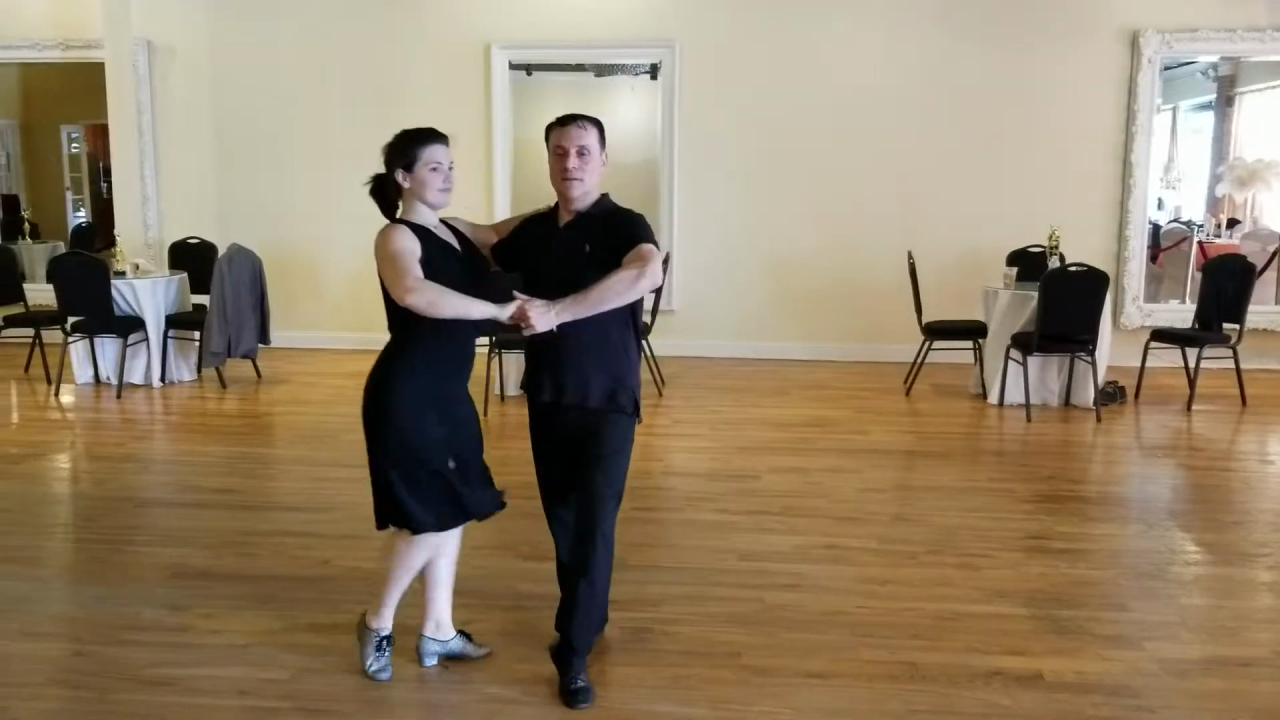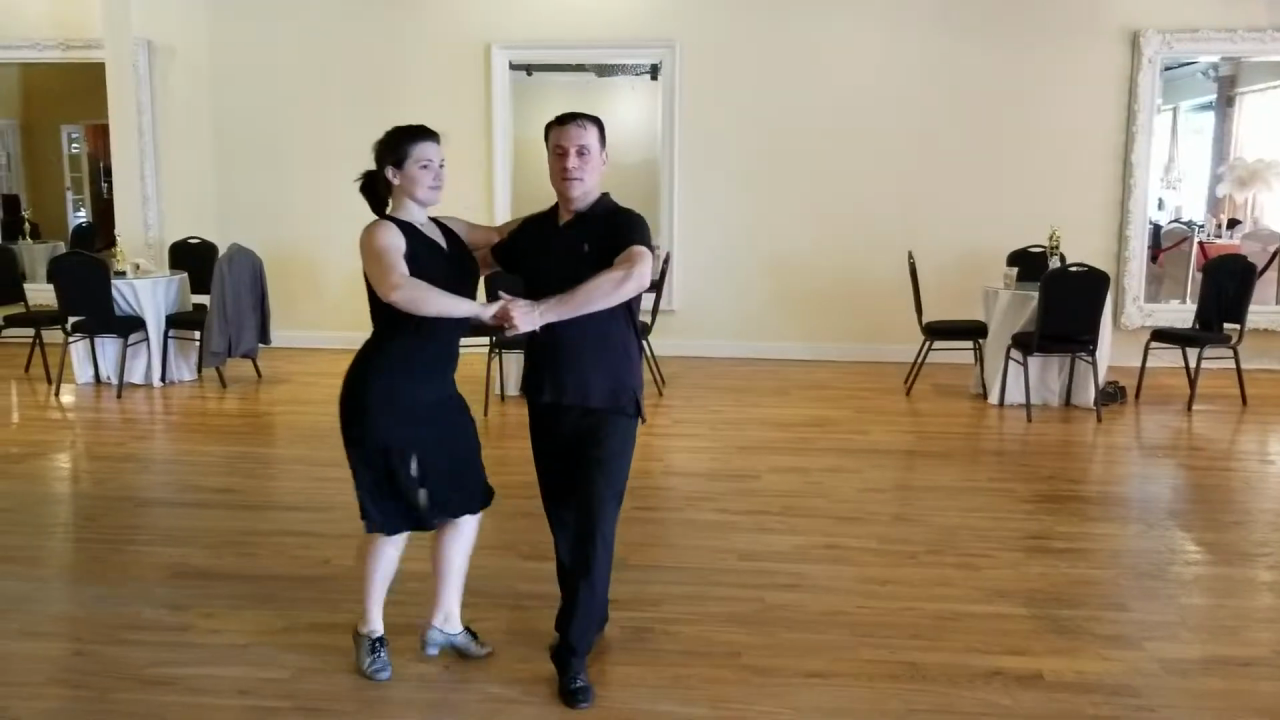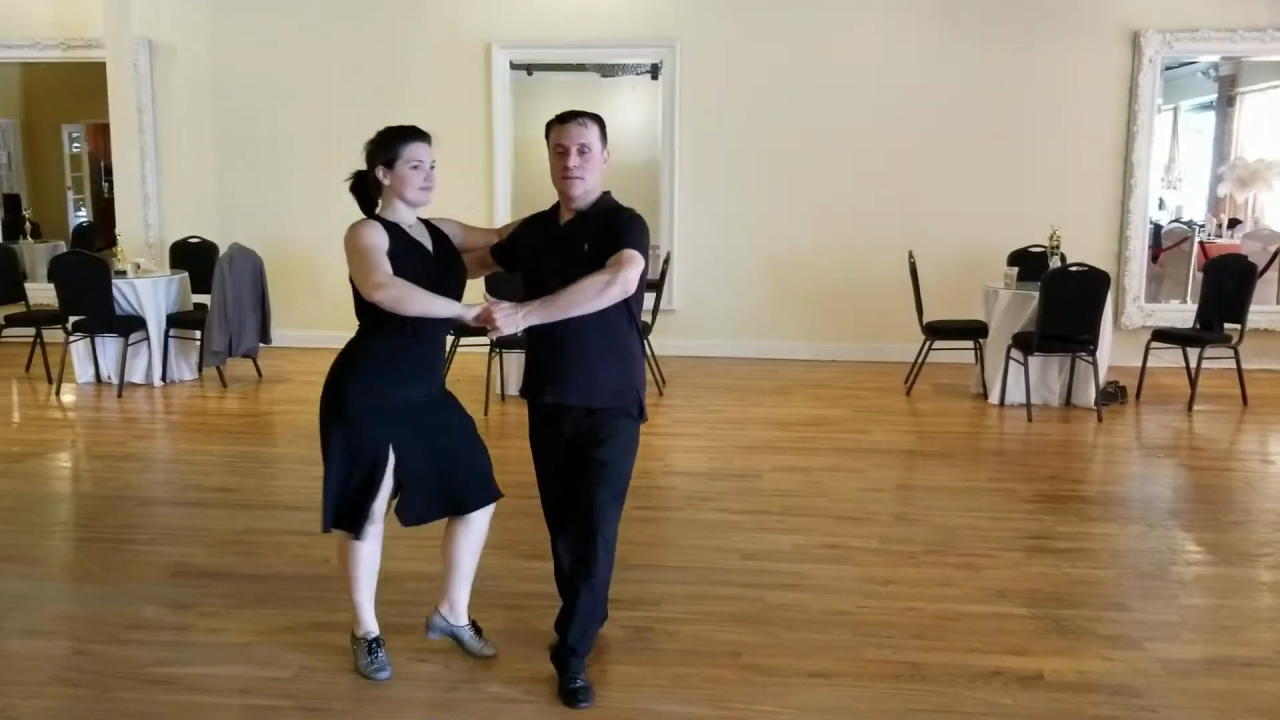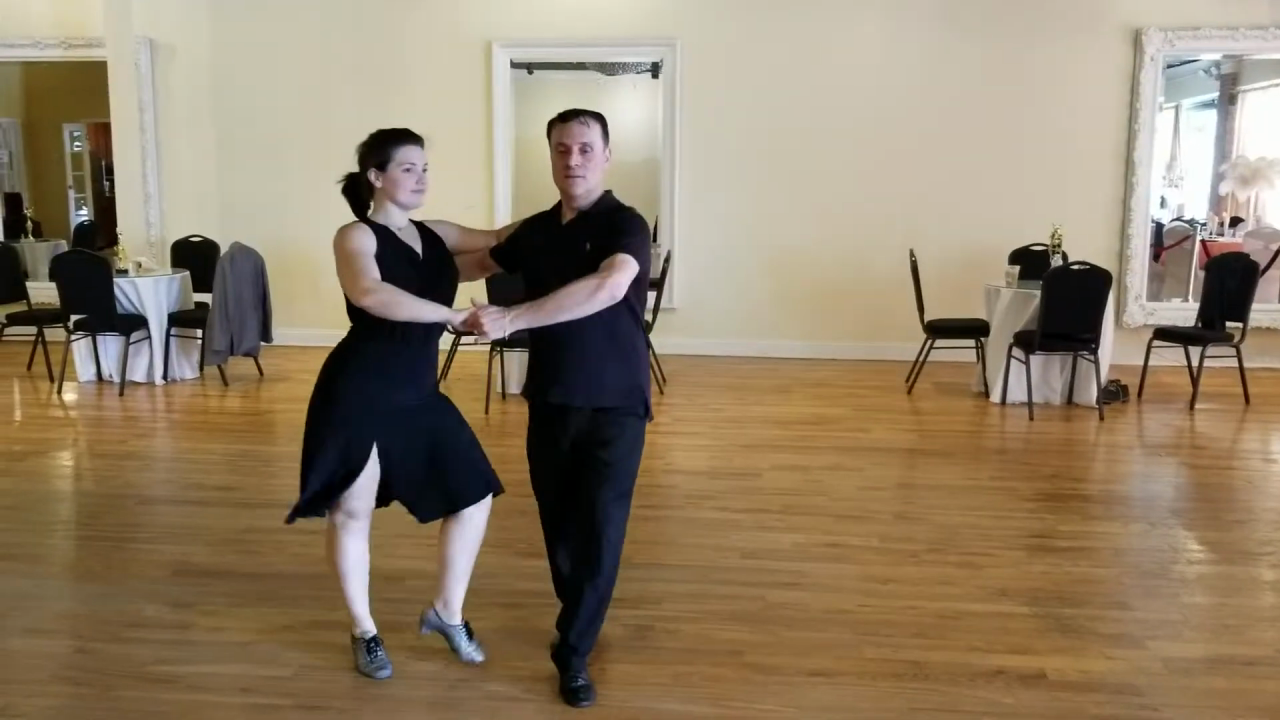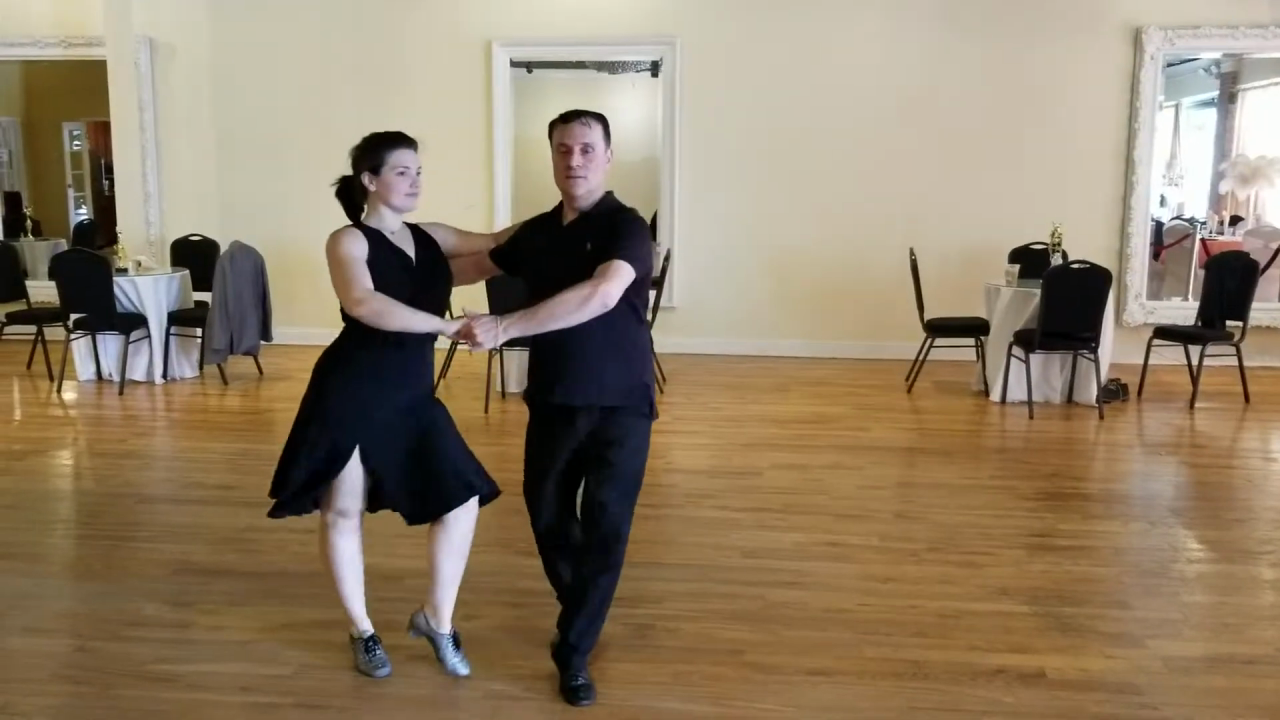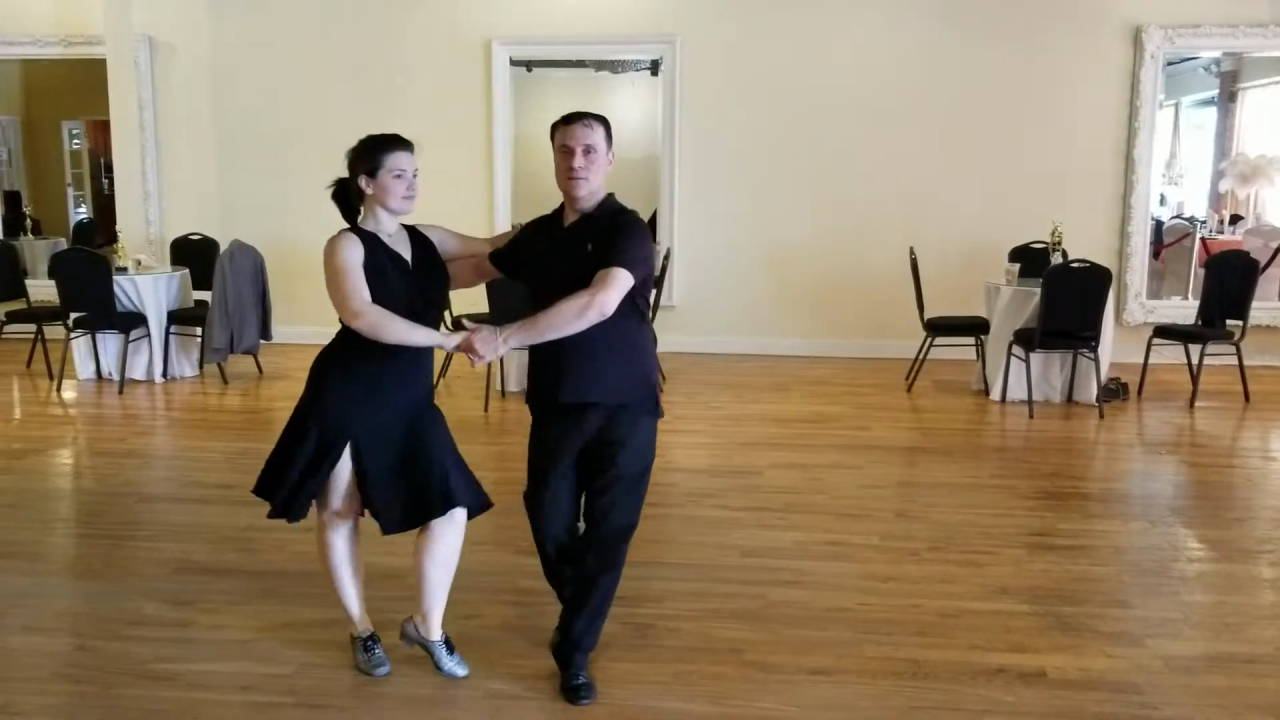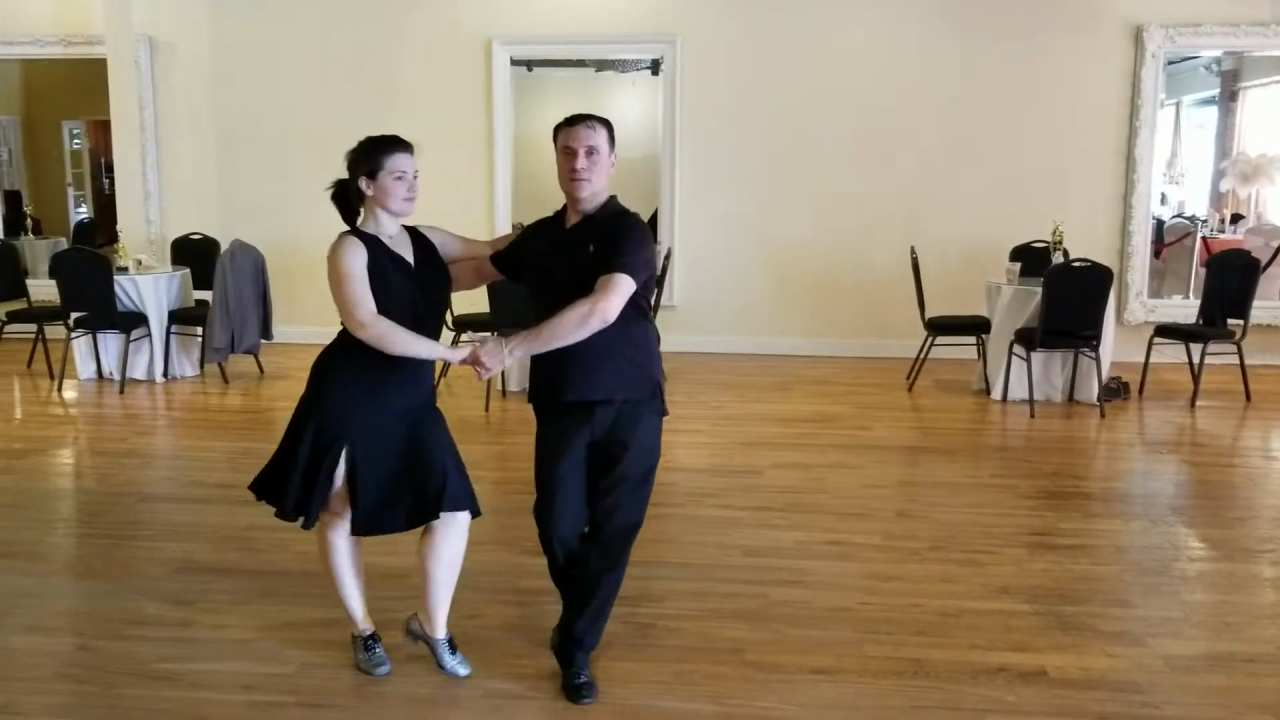
dt=0.1s
person 1, frame 1
left shoulder: (623, 225)
right shoulder: (532, 231)
left elbow: (647, 273)
left wrist: (556, 311)
left hip: (606, 401)
right hip: (546, 398)
left knee: (593, 523)
right knee: (562, 518)
left ankle: (573, 653)
right ankle: (586, 616)
person 1, frame 2
left shoulder: (624, 225)
right shoulder: (533, 230)
left elbow: (634, 277)
right elbow: (480, 257)
left wrist: (540, 311)
left hip: (608, 403)
right hip: (547, 400)
left knee: (594, 525)
right knee: (563, 520)
left ankle: (573, 653)
right ankle: (587, 615)
person 1, frame 3
left shoulder: (623, 224)
right shoulder: (534, 230)
left elbow: (622, 280)
right elbow: (479, 260)
left wrist: (525, 314)
left hip: (610, 404)
right hip: (548, 401)
left knee: (594, 527)
right knee: (561, 522)
left ankle: (572, 653)
right ankle: (587, 611)
person 1, frame 4
left shoulder: (624, 224)
right shoulder: (536, 230)
left elbow: (608, 288)
right elbow: (480, 261)
left wrist: (510, 318)
left hip: (616, 405)
right hip: (550, 402)
left knee: (600, 528)
right knee: (557, 517)
left ankle: (574, 652)
right ankle: (582, 612)
person 1, frame 5
left shoulder: (625, 226)
right shoulder: (537, 231)
left elbow: (602, 295)
right elbow: (480, 264)
left wrist: (504, 327)
left hip: (619, 405)
right hip: (552, 403)
left knee: (604, 529)
right knee: (547, 518)
left ankle: (575, 651)
right ankle: (580, 609)
person 1, frame 6
left shoulder: (626, 228)
right shoulder: (538, 234)
left elbow: (599, 303)
right elbow: (475, 267)
left wrist: (503, 338)
left hip: (626, 405)
right hip: (557, 405)
left knee: (609, 529)
right knee: (548, 521)
left ankle: (575, 648)
right ankle: (579, 608)
person 1, frame 7
left shoulder: (628, 231)
right shoulder: (539, 236)
left elbow: (602, 310)
right elbow: (478, 269)
left wrist: (509, 350)
left hip: (630, 404)
right hip: (562, 405)
left knee: (613, 529)
right knee: (558, 523)
left ankle: (577, 647)
right ankle: (581, 607)
person 2, frame 1
left shoulder: (454, 232)
right shoulder: (396, 237)
left elbow: (505, 237)
right elbow: (414, 293)
right wrist: (500, 311)
left hip: (445, 392)
right hip: (405, 395)
left knee: (443, 514)
right knee: (434, 515)
left ankle: (439, 631)
right ankle: (378, 623)
person 2, frame 2
left shoulder: (448, 231)
right shoulder: (382, 234)
left elbow: (503, 239)
right elbow: (398, 290)
right wrist: (483, 311)
left hip: (436, 392)
right hip: (384, 394)
left knee: (463, 504)
right knee: (395, 517)
left ankle: (445, 622)
right ankle: (370, 631)
person 2, frame 3
left shoulder: (439, 232)
right shoulder: (367, 233)
left elbow: (502, 240)
right elbow: (382, 290)
right wrist: (465, 311)
left hip: (424, 391)
right hip: (366, 393)
left knee: (475, 499)
right knee: (365, 516)
left ankle: (453, 613)
right ankle: (365, 632)
person 2, frame 4
left shoulder: (433, 235)
right shoulder: (356, 236)
left elbow: (496, 242)
right elbow: (369, 294)
right wrist: (453, 314)
left hip: (417, 395)
right hip: (356, 393)
left knee: (475, 494)
right knee: (352, 514)
left ankle: (448, 610)
right ankle: (364, 632)
person 2, frame 5
left shoulder: (428, 238)
right shoulder: (348, 241)
left elbow: (494, 245)
right elbow: (363, 304)
right wrist: (446, 325)
left hip: (410, 397)
right hip: (348, 396)
left knee: (462, 498)
right knee: (343, 512)
left ankle: (436, 618)
right ankle: (362, 630)
person 2, frame 6
left shoulder: (425, 239)
right shoulder: (347, 246)
left elbow: (490, 248)
right elbow: (360, 314)
right wrist: (446, 337)
left hip: (410, 400)
right hip: (344, 398)
left knee: (450, 507)
right knee: (339, 514)
left ankle: (428, 627)
right ankle: (361, 630)
person 2, frame 7
left shoulder: (426, 241)
right shoulder: (349, 249)
left elbow: (491, 250)
right elbow: (365, 324)
right wrist: (450, 352)
left hip: (411, 401)
right hip: (345, 399)
left knee: (451, 509)
right knee: (338, 515)
left ankle: (433, 625)
right ankle: (363, 629)
